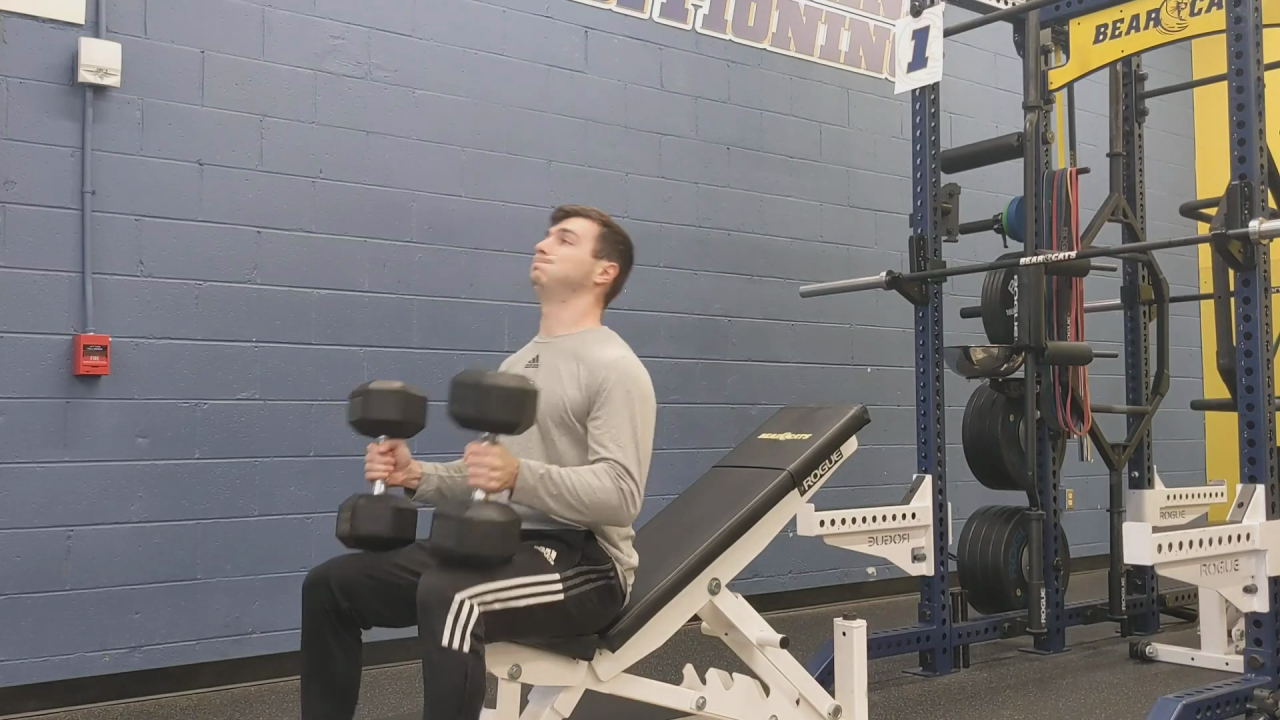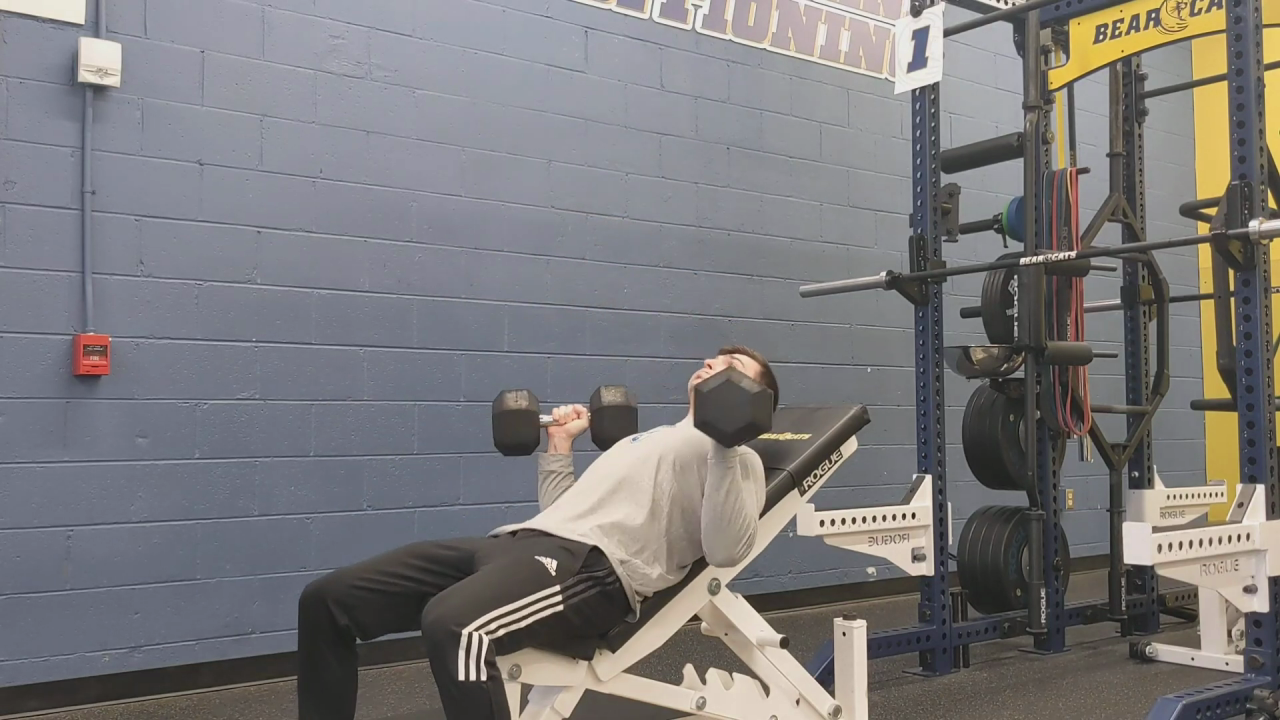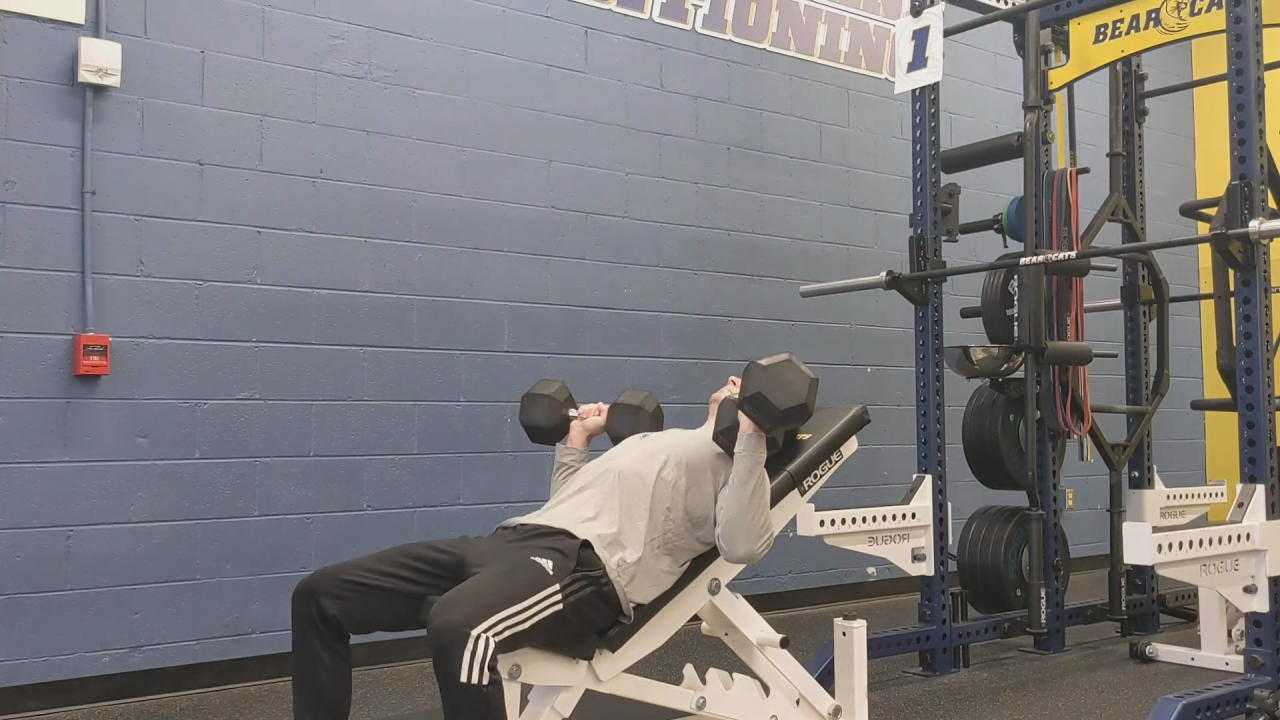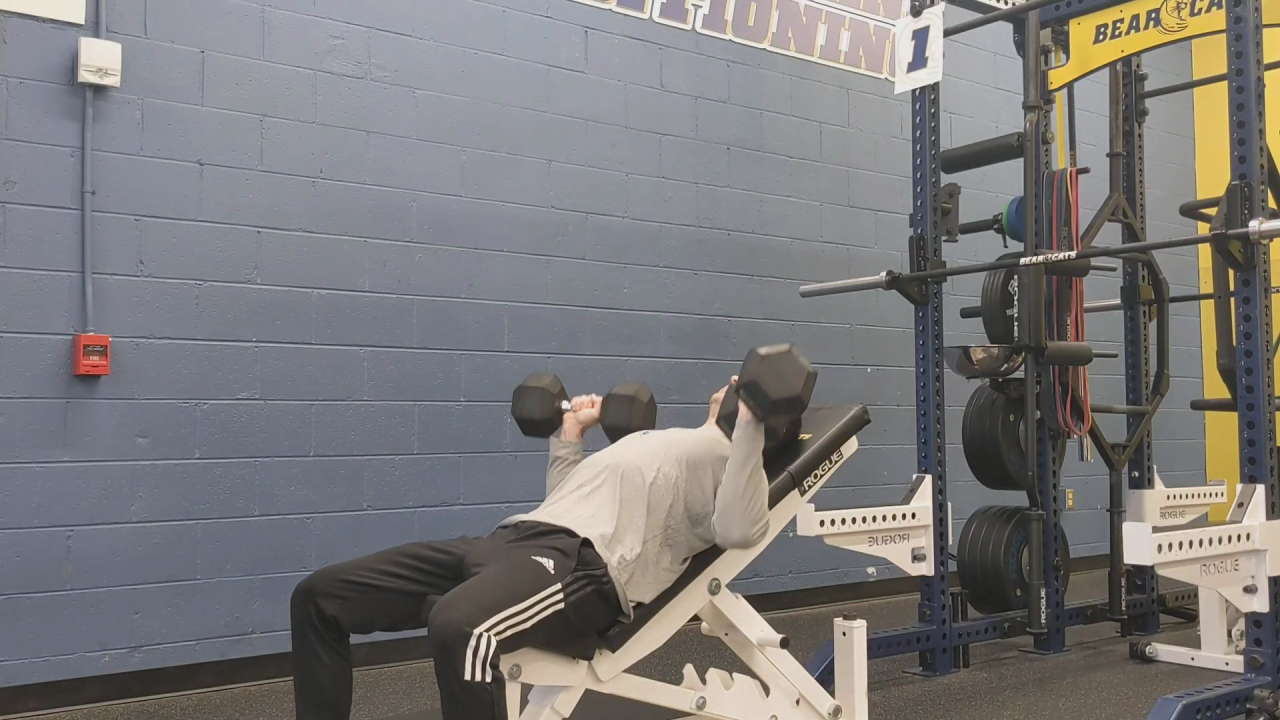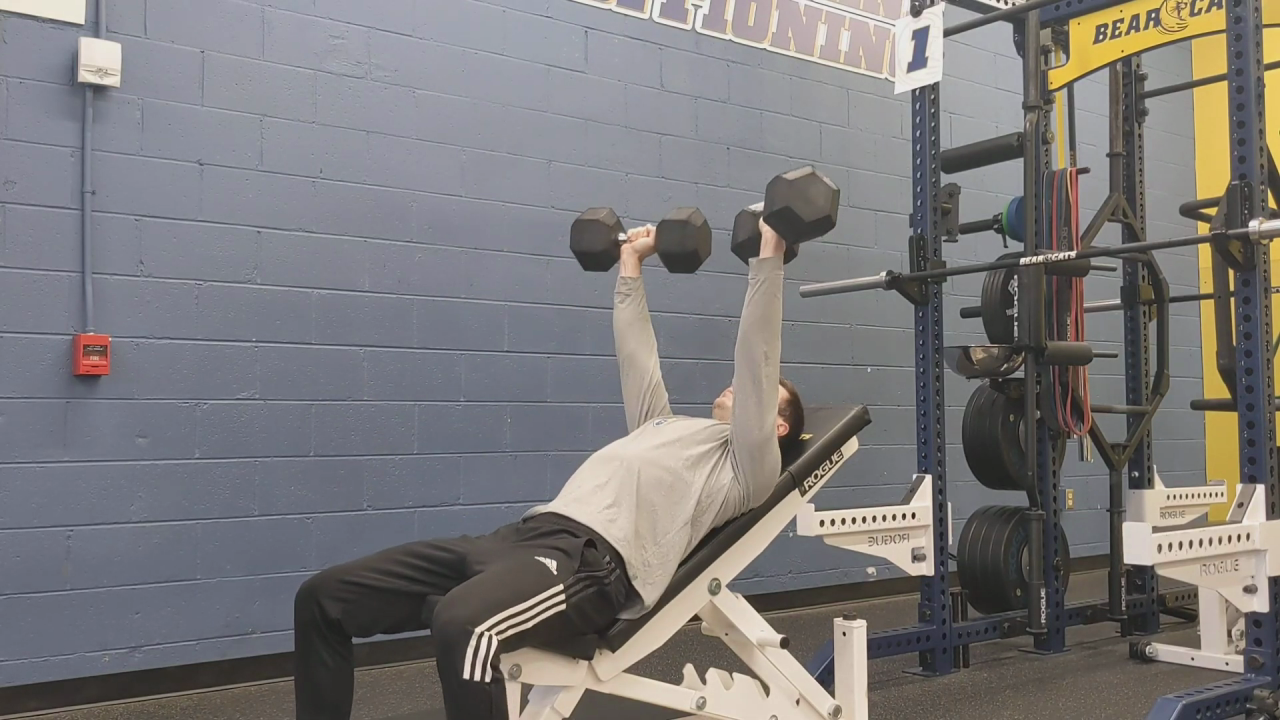
dt=1s
person 1, frame 1
left shoulder: (614, 368)
right shoulder: (518, 362)
left elbow: (621, 497)
left wrist: (518, 474)
right wrist: (416, 477)
left hip: (582, 560)
left knee: (449, 596)
right knee: (331, 585)
person 1, frame 2
left shoulder: (736, 458)
right shoulder: (648, 436)
left elbow: (726, 549)
left wrist: (723, 443)
right wrist: (558, 444)
left hip: (589, 564)
right hip: (516, 541)
left knee: (453, 626)
right knee: (326, 600)
person 1, frame 3
left shoulder: (734, 460)
right shoulder: (659, 440)
left elbow: (743, 545)
left wrist: (749, 434)
right wrist: (577, 437)
left hip: (583, 565)
right hip: (513, 539)
left knee: (459, 630)
right knee: (320, 595)
person 1, frame 4
left shoulder: (733, 458)
right shoulder: (663, 441)
left elbow: (738, 530)
left wrist: (753, 419)
right wrist: (572, 429)
left hip: (581, 564)
right hip: (515, 538)
left knee: (459, 628)
right knee: (320, 595)
person 1, frame 5
left shoulder: (745, 465)
right shoulder: (667, 429)
left elbow: (758, 358)
right elbow: (638, 356)
left wrist: (767, 256)
right wrist: (630, 263)
left hip: (589, 561)
right hip: (522, 537)
left knee: (463, 627)
right knee: (324, 598)
